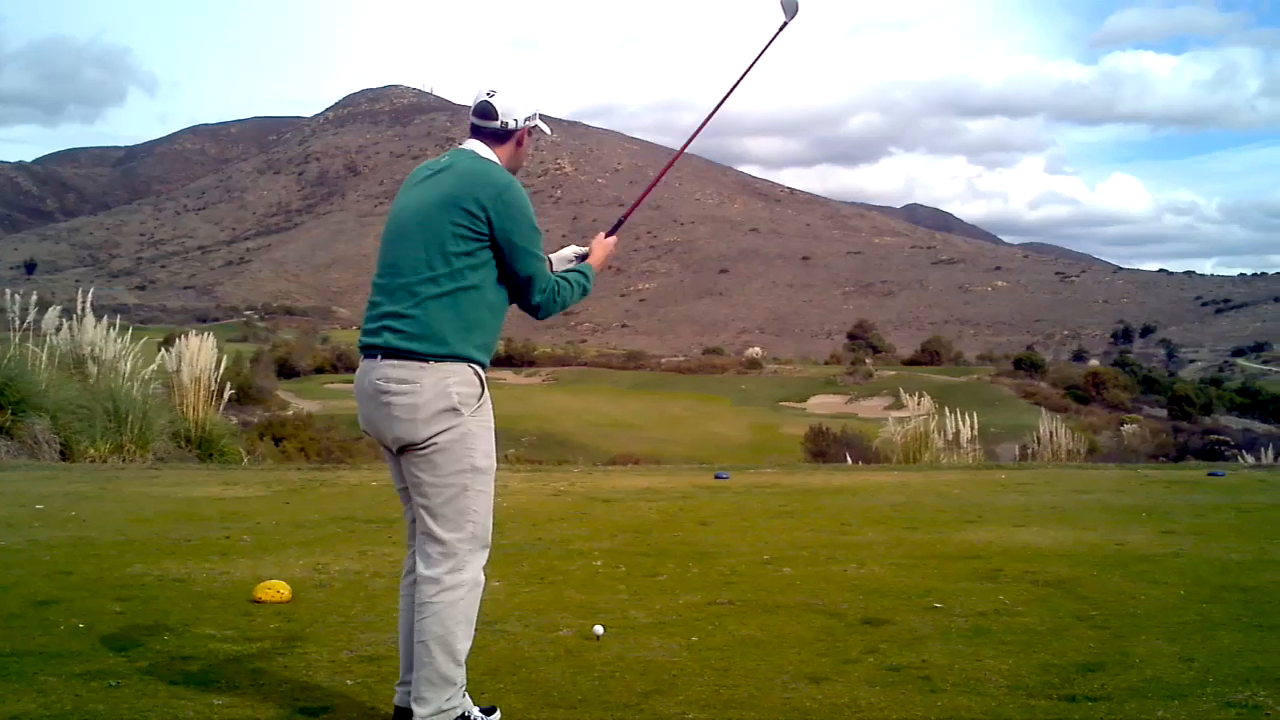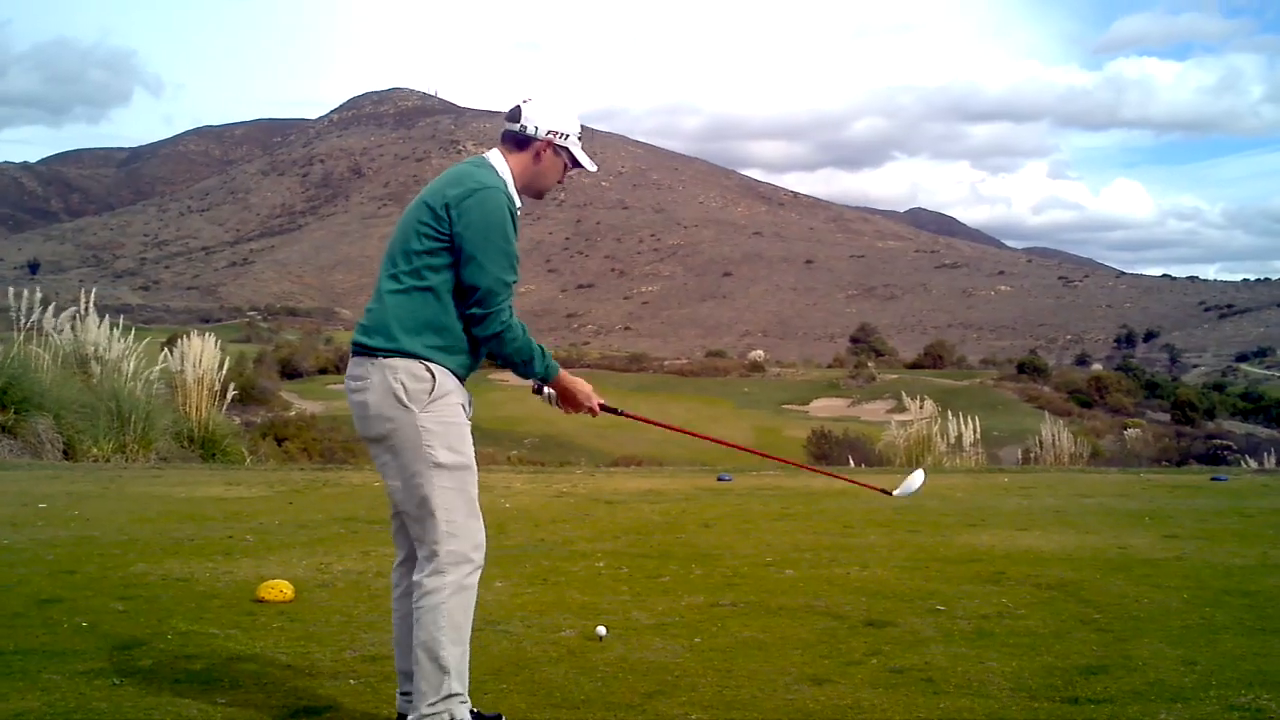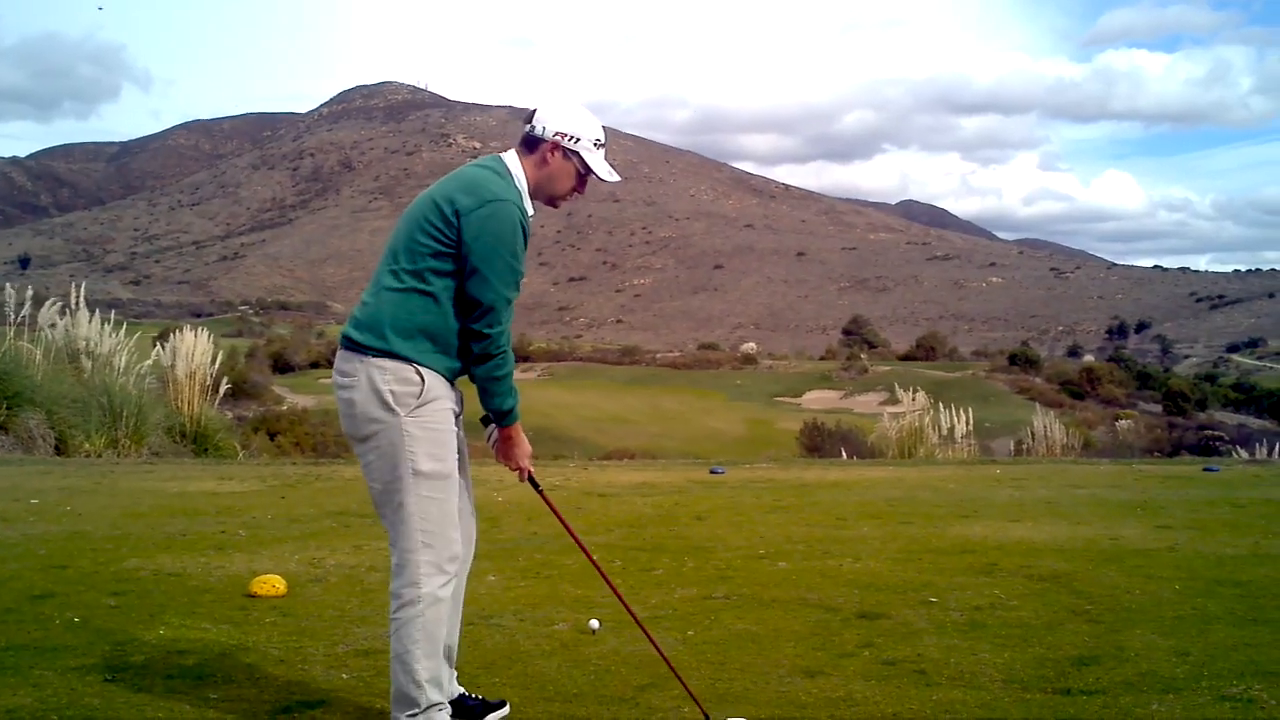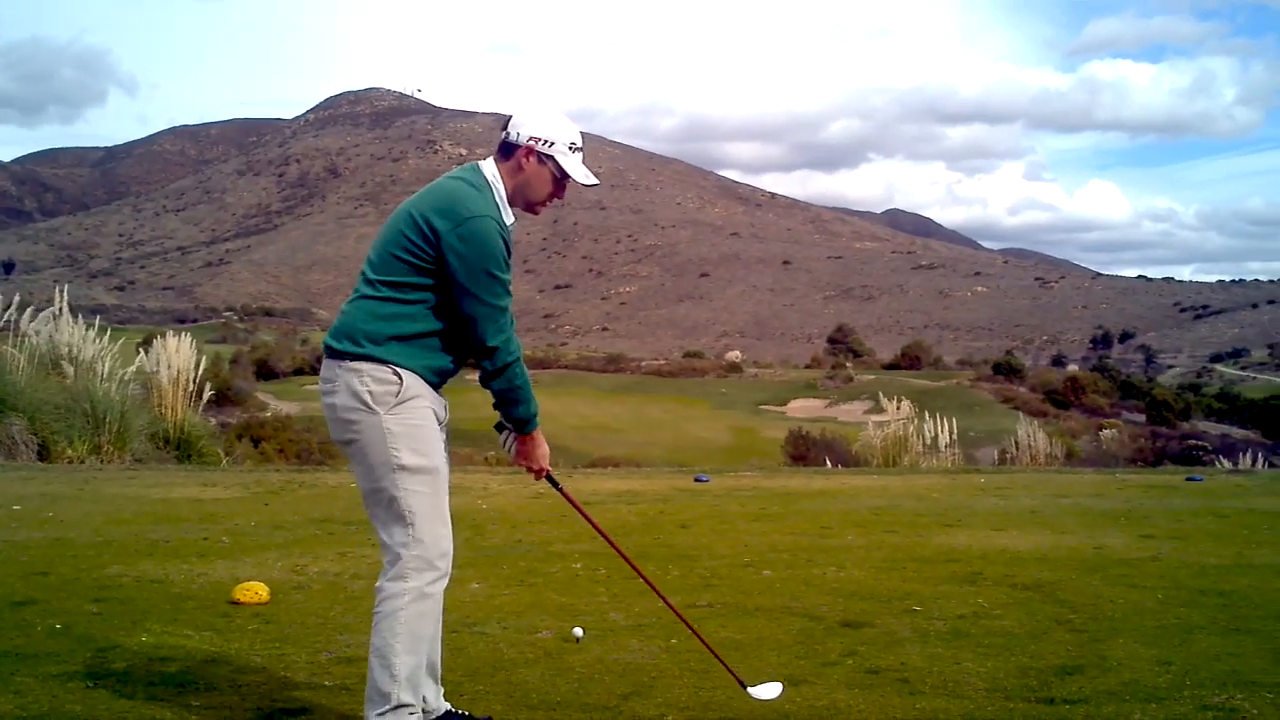
dt=0.4s
person 1, frame 1
left shoulder: (422, 179)
right shoulder: (498, 188)
right elbow: (543, 300)
left wrist: (546, 260)
right wrist: (591, 266)
left hip: (382, 379)
right hip: (439, 384)
left knee: (430, 545)
right knee: (454, 555)
person 1, frame 2
left shoulder: (466, 185)
right shoulder: (485, 195)
right elbow: (490, 319)
left wrist: (541, 369)
right wrist: (555, 376)
left hip: (397, 378)
right hip: (412, 382)
left knee: (423, 552)
right knee: (453, 552)
person 1, frame 3
left shoulder: (484, 184)
right shoulder: (496, 203)
right elbow: (488, 327)
left wrist: (499, 413)
right wrist: (509, 424)
left hip: (407, 377)
right hip: (397, 380)
left knee: (452, 538)
right knee: (429, 557)
person 1, frame 4
left shoulder: (470, 196)
right shoulder: (472, 215)
left elbow: (479, 328)
right elbow: (492, 336)
left wrist: (510, 412)
right wrist: (528, 427)
left hip: (401, 383)
right hip: (380, 383)
left knee: (424, 552)
right knee: (420, 555)
